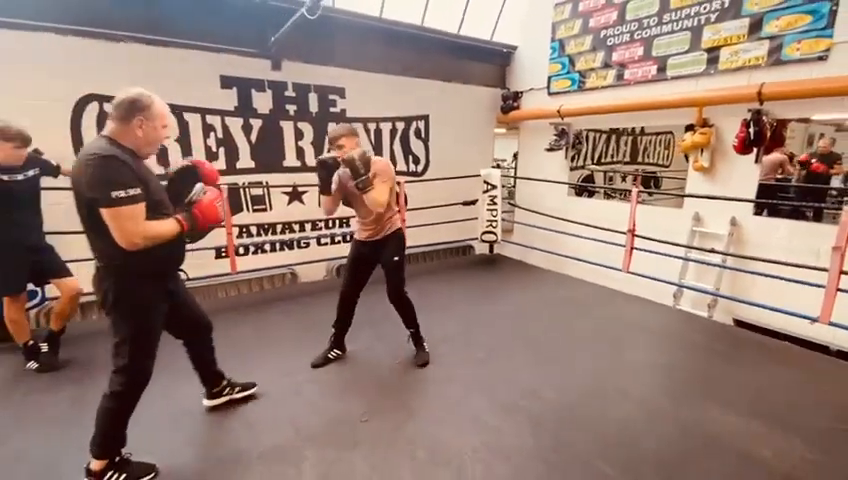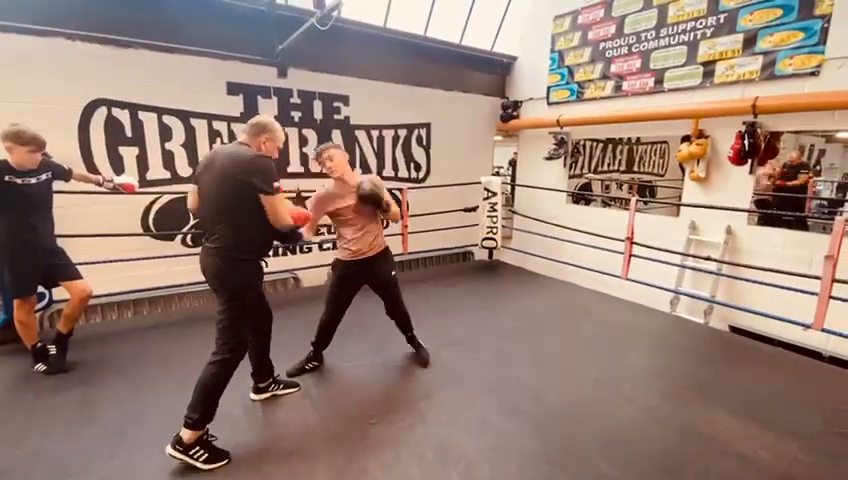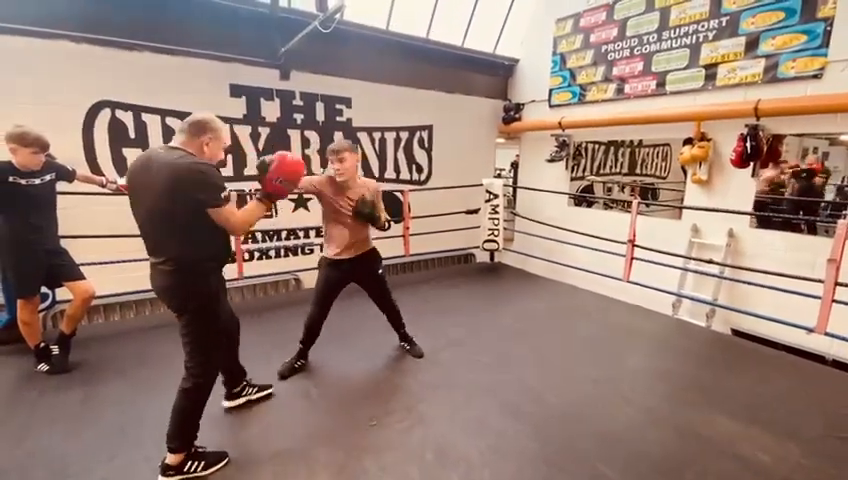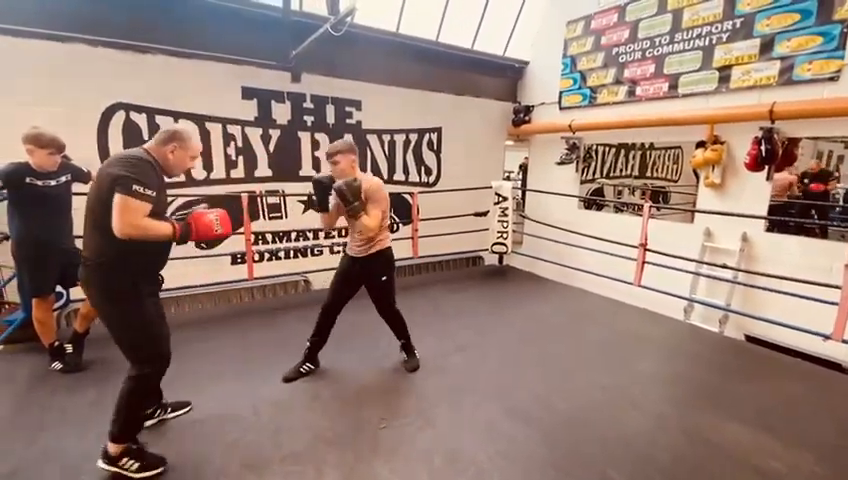
dt=0.7s
person 1, frame 1
left shoulder: (123, 156)
right shoulder: (106, 164)
right elbow: (132, 235)
right wrist: (190, 219)
left hip: (159, 276)
right hip: (133, 285)
left knee: (198, 328)
right knee: (133, 372)
left ankle: (217, 388)
person 1, frame 2
left shoulder: (214, 158)
right shoulder: (257, 163)
left elbow: (194, 205)
right elbow: (280, 219)
right wrist: (295, 216)
left hip: (221, 256)
right hip: (236, 263)
left knee: (260, 318)
right knee: (230, 347)
left ankle: (263, 381)
right ankle: (189, 437)
person 1, frame 3
left shoulder: (142, 163)
right shoulder: (195, 171)
right elbow: (239, 224)
right wrist: (270, 193)
left hip: (171, 271)
right hip: (194, 279)
left knee: (226, 328)
right knee: (202, 365)
left ankle: (238, 387)
person 1, frame 4
left shoulder: (137, 165)
right shoulder: (137, 167)
right elbow: (126, 226)
left wrist: (182, 225)
right wrist: (182, 229)
left hip: (128, 273)
right hip: (115, 278)
left knee: (148, 347)
right knee: (152, 355)
left ankle: (147, 407)
right ankle: (118, 449)
person 2, frame 1
left shoulder: (34, 163)
left elbow: (63, 170)
left hip: (37, 245)
left knee: (72, 289)
left ankle: (49, 343)
right ankle: (31, 352)
person 2, frame 2
left shoulder: (47, 167)
left elbow: (75, 174)
left wrist: (105, 182)
left hip: (48, 247)
left knee: (83, 291)
right knee: (24, 303)
left ankle: (58, 345)
right ankle: (39, 354)
person 2, frame 3
left shoulder: (51, 168)
left elbow: (78, 175)
left wrist: (105, 183)
left hip: (51, 247)
left knee: (85, 292)
right knee: (27, 303)
left ankle: (61, 344)
right ankle: (41, 354)
person 2, frame 4
left shoulder: (67, 169)
left elbow: (93, 176)
left hip: (65, 247)
right hip: (32, 250)
right knee: (43, 301)
left ankle: (75, 342)
right ankle: (55, 352)
person 3, frame 1
left shoulder: (380, 166)
right shoulder: (342, 173)
left elbow: (379, 206)
right elbow: (328, 210)
left wrist: (361, 177)
right wrist: (325, 178)
left hip: (390, 238)
right hip: (362, 240)
left knee: (396, 293)
right knee: (348, 293)
left ankle: (419, 342)
right ankle: (337, 345)
person 3, frame 2
left shoulder: (370, 182)
right shoulder: (324, 196)
left elbow: (396, 216)
right elbow: (307, 231)
left wrist: (380, 202)
left hip: (378, 256)
right hip: (347, 261)
left knee: (395, 307)
right knee: (331, 316)
left ankle: (414, 342)
right ankle: (315, 356)
person 3, frame 3
left shoulder: (371, 187)
right shoulder: (324, 183)
left elbow: (382, 222)
left wrist: (372, 216)
left hip: (365, 256)
right hip: (334, 261)
left knee: (386, 302)
right knee: (317, 313)
left ankle: (405, 337)
right ankle: (301, 355)
person 3, frame 4
left shoulder: (374, 186)
right shoulder: (340, 185)
left elbow: (371, 230)
right elbow: (327, 225)
left wrist: (352, 204)
right wrist: (322, 197)
left hip: (377, 256)
right hip: (353, 256)
left knee: (387, 310)
right knee: (329, 307)
left ankle: (409, 350)
right ankle: (310, 358)
